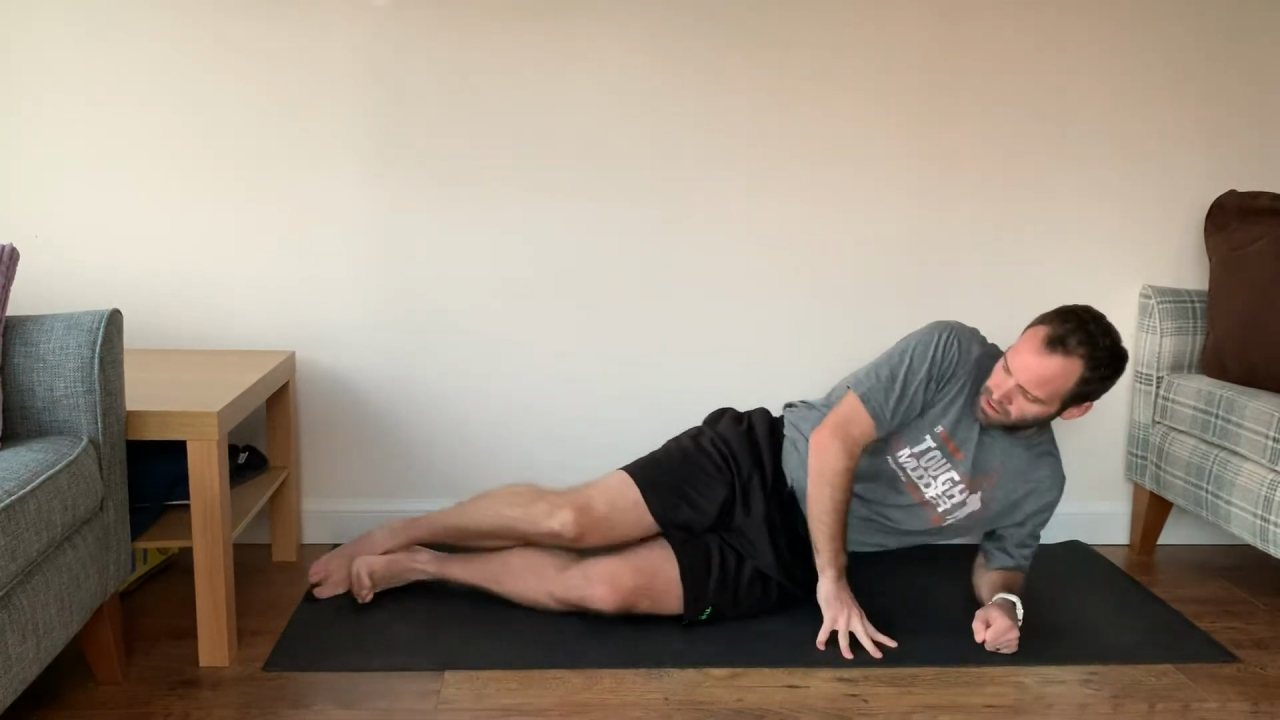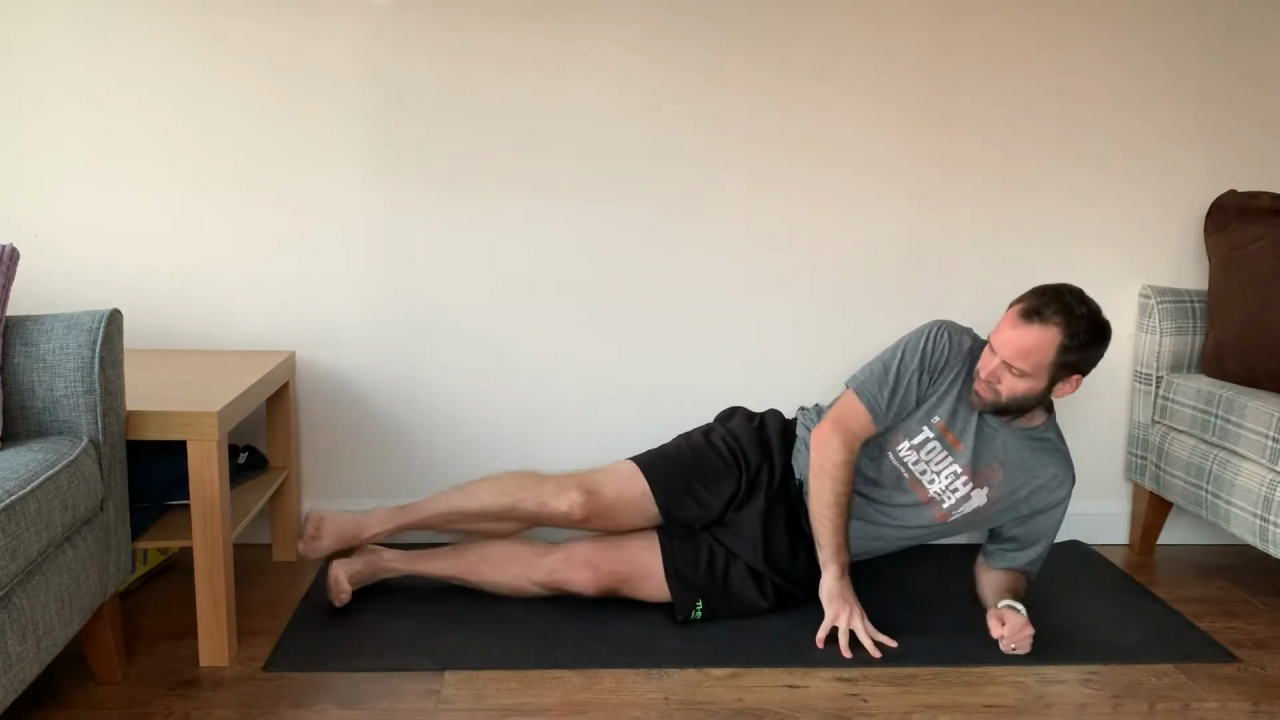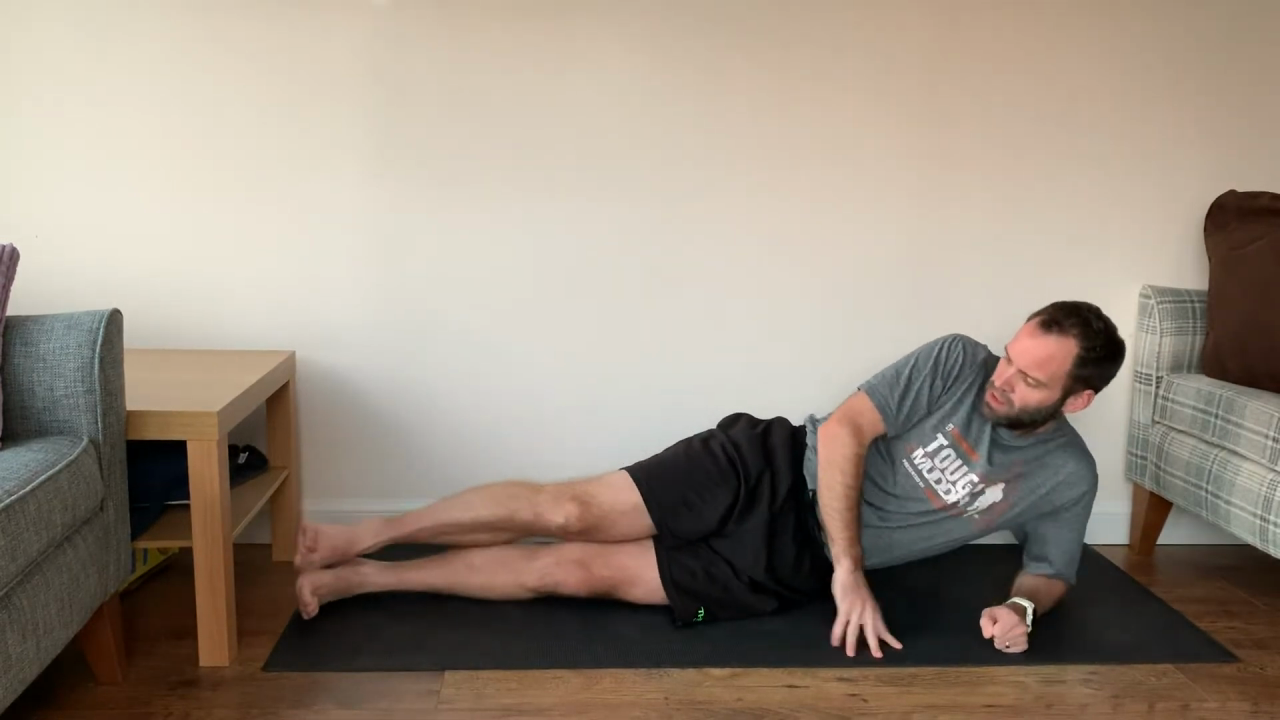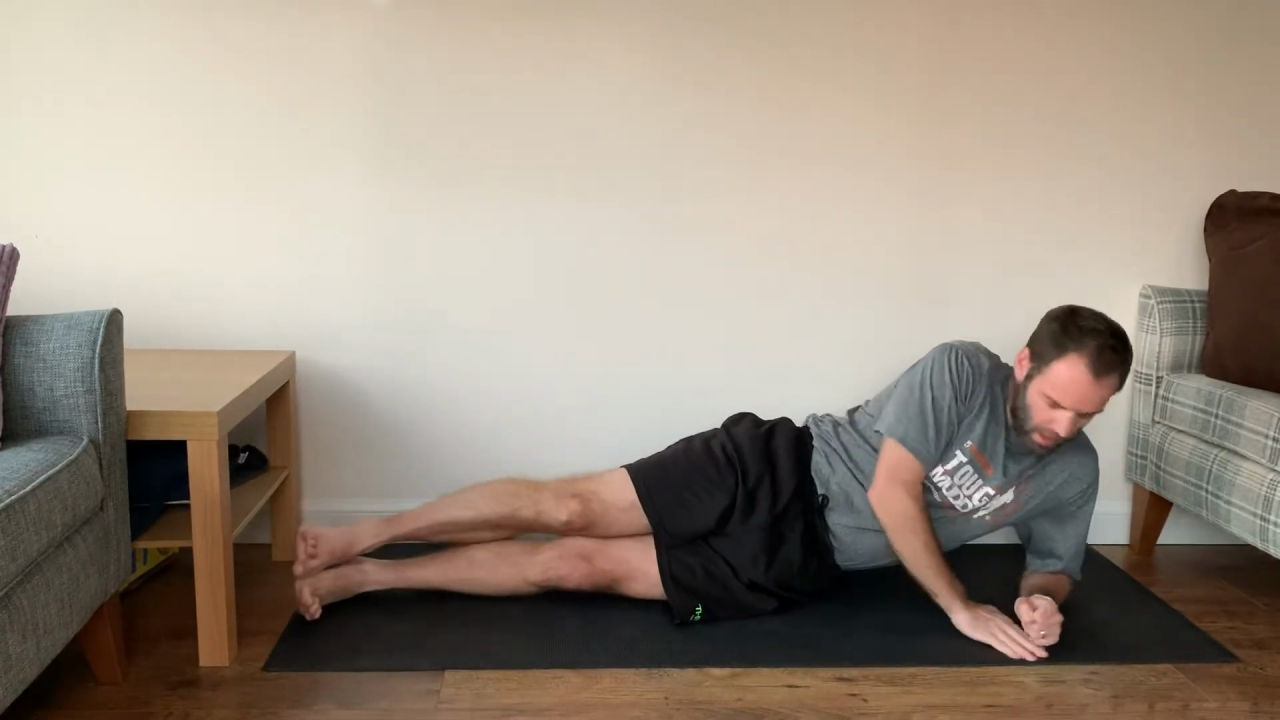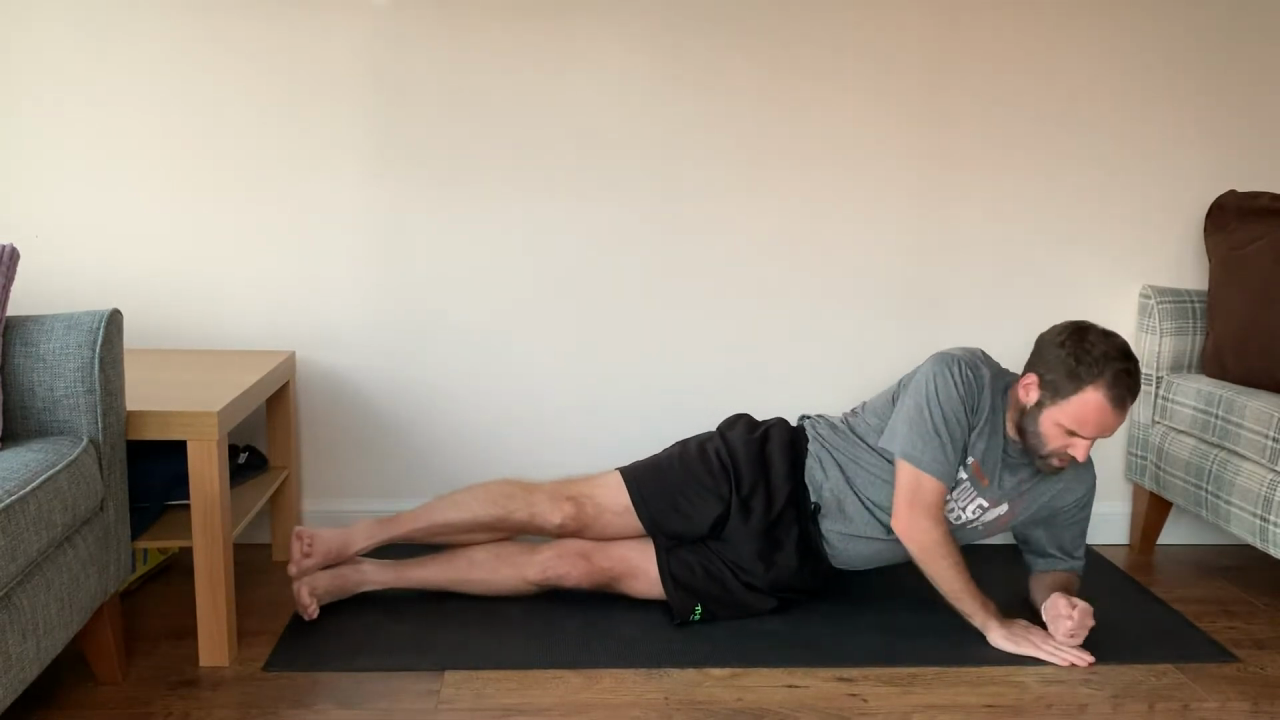
dt=0.3s
person 1, frame 1
left shoulder: (1038, 481)
right shoulder: (950, 349)
left elbow: (998, 559)
right elbow: (833, 440)
left wrist: (1003, 604)
right wrist: (835, 581)
left hip: (780, 553)
right hip: (758, 460)
left knee: (605, 587)
right knee: (570, 519)
left ankle: (419, 567)
right ankle: (388, 537)
person 1, frame 2
left shoulder: (1046, 476)
right shoulder: (943, 348)
left elbow: (1003, 563)
right elbow: (832, 438)
left wrist: (1009, 607)
right wrist: (836, 580)
left hip: (780, 555)
right hip: (765, 462)
left knee: (584, 570)
right knee: (577, 501)
left ankle: (389, 565)
right ankle: (375, 525)
person 1, frame 3
left shoulder: (1067, 475)
right shoulder: (956, 361)
left elbow: (1052, 570)
right elbow: (841, 429)
left wrist: (1022, 607)
right wrist: (854, 576)
left hip: (789, 564)
right hip: (770, 469)
left knee: (574, 571)
right knee: (569, 511)
left ankle: (363, 579)
right ankle: (361, 537)
person 1, frame 4
left shoulder: (1074, 473)
right shoulder: (961, 370)
left elbow: (1055, 564)
right elbow: (890, 489)
left wrist: (1039, 604)
right wrist: (963, 610)
left hip: (795, 561)
right hip: (775, 469)
left knee: (576, 565)
right knee: (568, 507)
left ankle: (362, 579)
right ankle: (363, 538)
person 1, frame 5
left shoulder: (1066, 486)
right shoulder: (960, 378)
left elbow: (1058, 565)
right elbow: (914, 517)
left wrist: (1062, 600)
right wrist: (995, 625)
left hip: (786, 562)
right hip: (768, 472)
left knee: (576, 564)
right knee: (561, 509)
left ankle: (362, 578)
right ankle: (357, 539)
